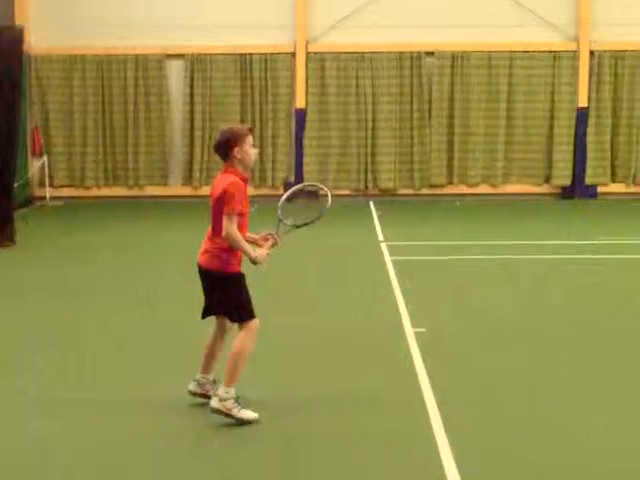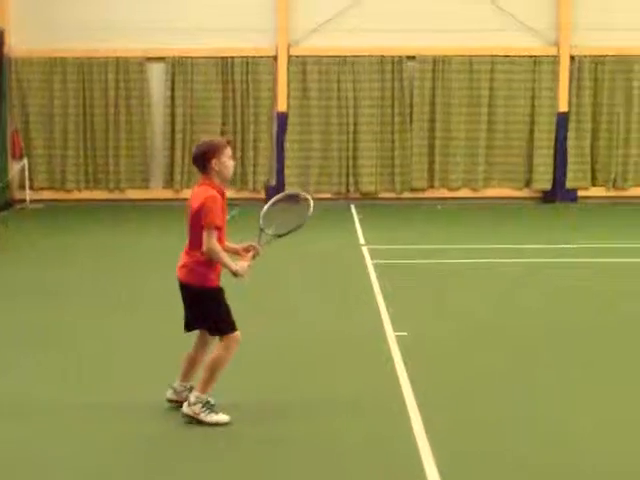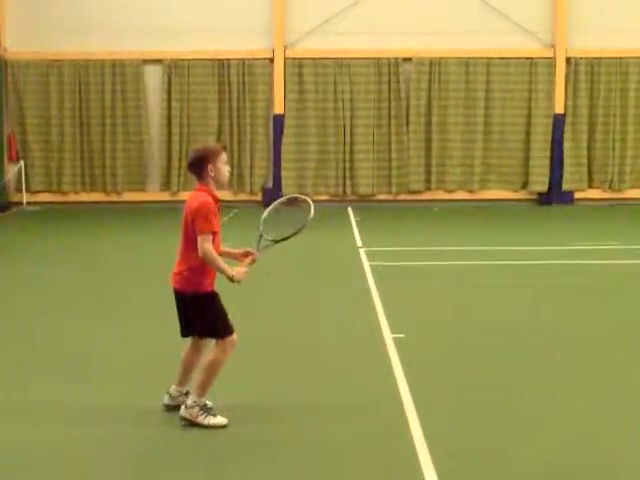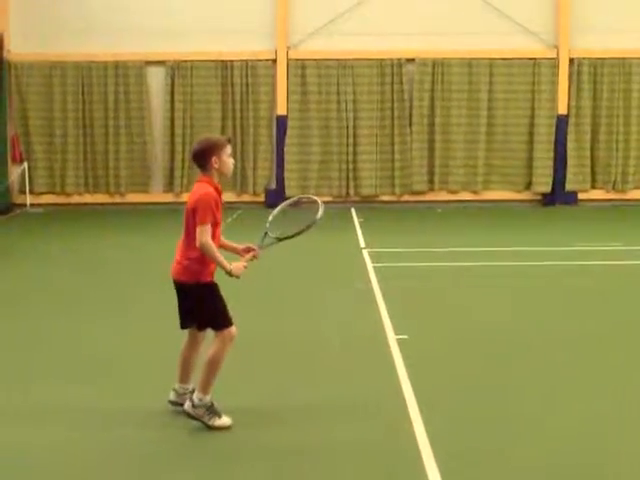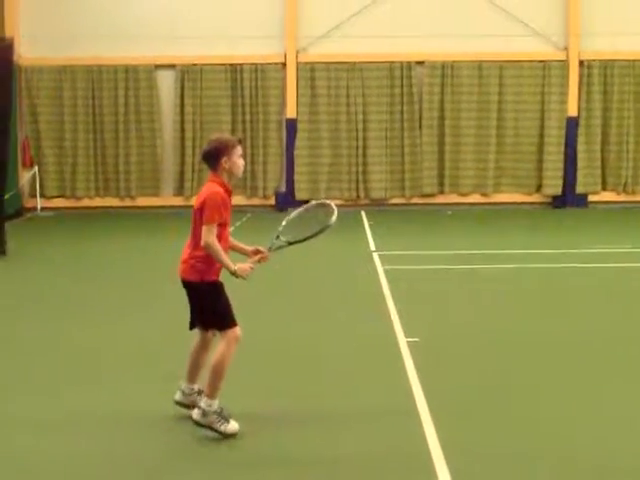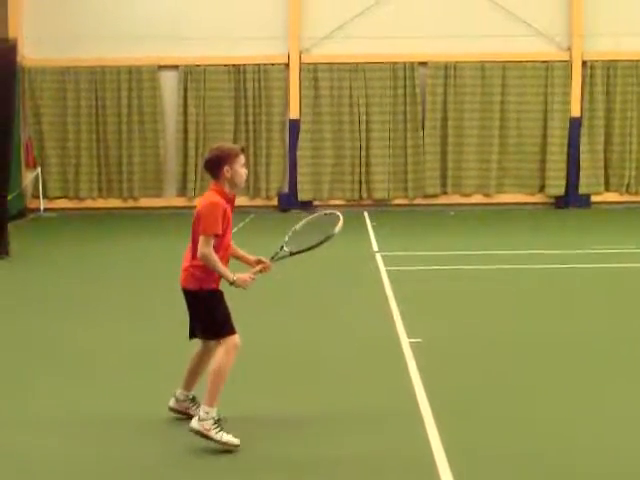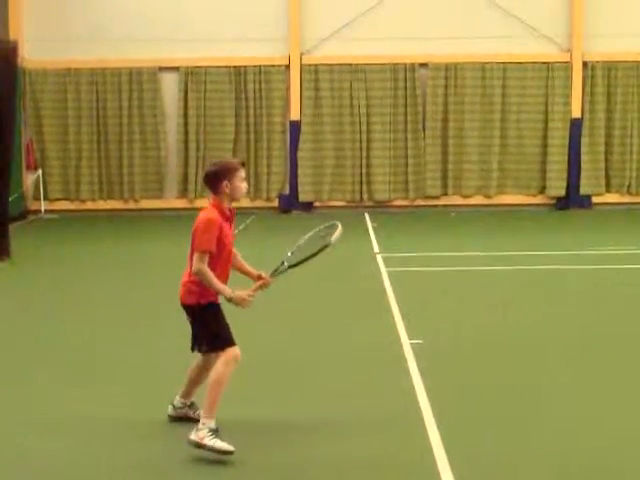
dt=0.3s
person 1, frame 1
left shoulder: (223, 180)
right shoulder: (234, 185)
right elbow: (228, 232)
left wrist: (254, 239)
right wrist: (253, 254)
left hip: (211, 262)
right hip: (223, 265)
left knee: (223, 324)
right knee: (249, 325)
left ankle: (203, 381)
right ankle: (226, 397)
person 1, frame 2
left shoulder: (202, 193)
right shoulder: (211, 198)
right elbow: (209, 246)
left wrist: (236, 249)
right wrist: (234, 267)
left hip: (191, 275)
right hip: (202, 278)
left knee: (207, 334)
right knee: (230, 337)
left ankle: (180, 389)
right ankle: (196, 402)
person 1, frame 3
left shoulder: (198, 199)
right shoulder: (205, 203)
right elbow: (204, 251)
left wrist: (234, 253)
right wrist: (231, 273)
left hip: (186, 281)
right hip: (197, 284)
left knee: (200, 339)
right knee: (227, 340)
left ankle: (177, 393)
right ankle: (194, 405)
person 1, frame 4
left shoulder: (204, 191)
right shoulder: (207, 194)
right elbow: (203, 242)
left wrist: (237, 249)
right wrist: (229, 268)
left hip: (186, 273)
right hip: (196, 275)
left knee: (197, 332)
right knee: (226, 333)
left ankle: (182, 391)
right ankle: (200, 402)
person 1, frame 5
left shoulder: (216, 191)
right shoulder: (215, 194)
right elbow: (208, 241)
left wrist: (246, 250)
right wrist: (233, 268)
left hip: (196, 272)
right hip: (202, 273)
left knee: (208, 333)
right knee: (231, 335)
left ankle: (188, 391)
right ankle: (208, 408)
person 1, frame 6
left shoulder: (222, 201)
right shoulder: (214, 204)
right elbow: (205, 252)
left wrist: (251, 260)
right wrist: (233, 278)
left hip: (199, 282)
right hip: (202, 282)
left knee: (211, 343)
right knee: (230, 342)
left ankle: (182, 398)
right ankle: (207, 418)
person 1, frame 7
left shoulder: (226, 216)
right shoulder: (210, 220)
left elbow: (230, 256)
right elbow: (199, 268)
left wrist: (254, 274)
right wrist: (231, 295)
left hip: (202, 296)
right hip: (200, 296)
left knee: (211, 354)
right knee: (229, 354)
left ankle: (181, 404)
right ankle: (205, 429)
